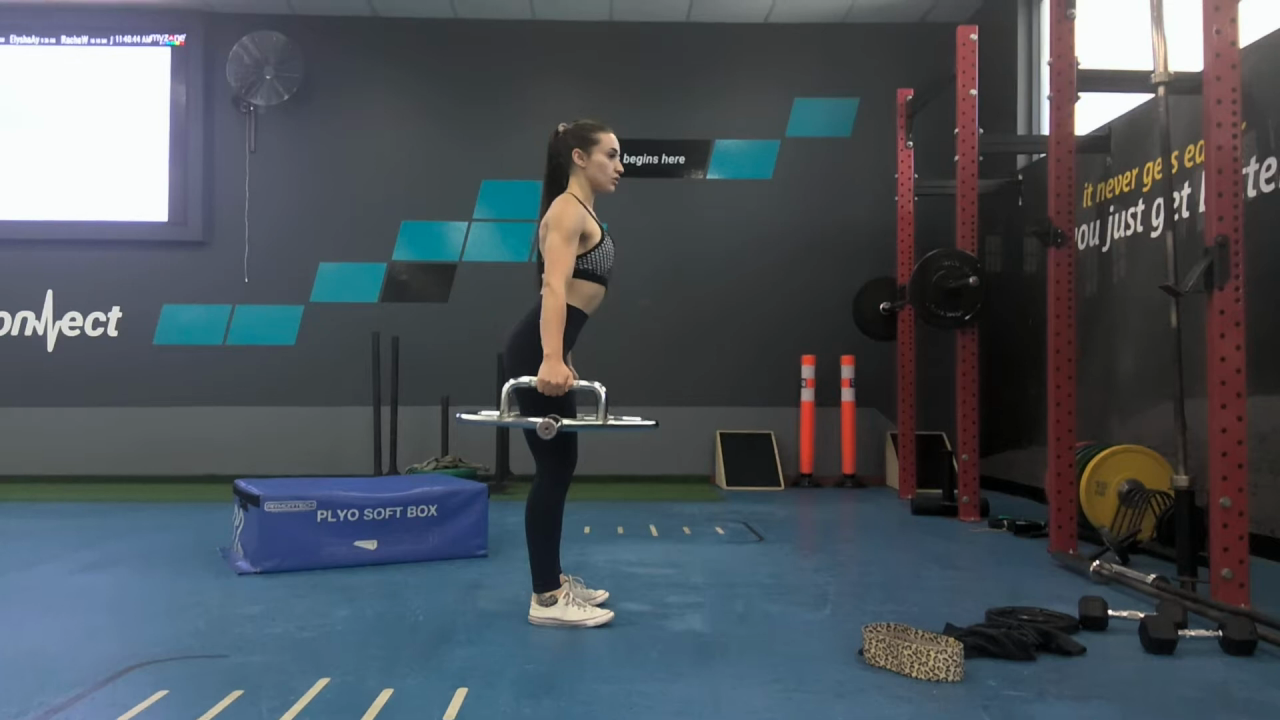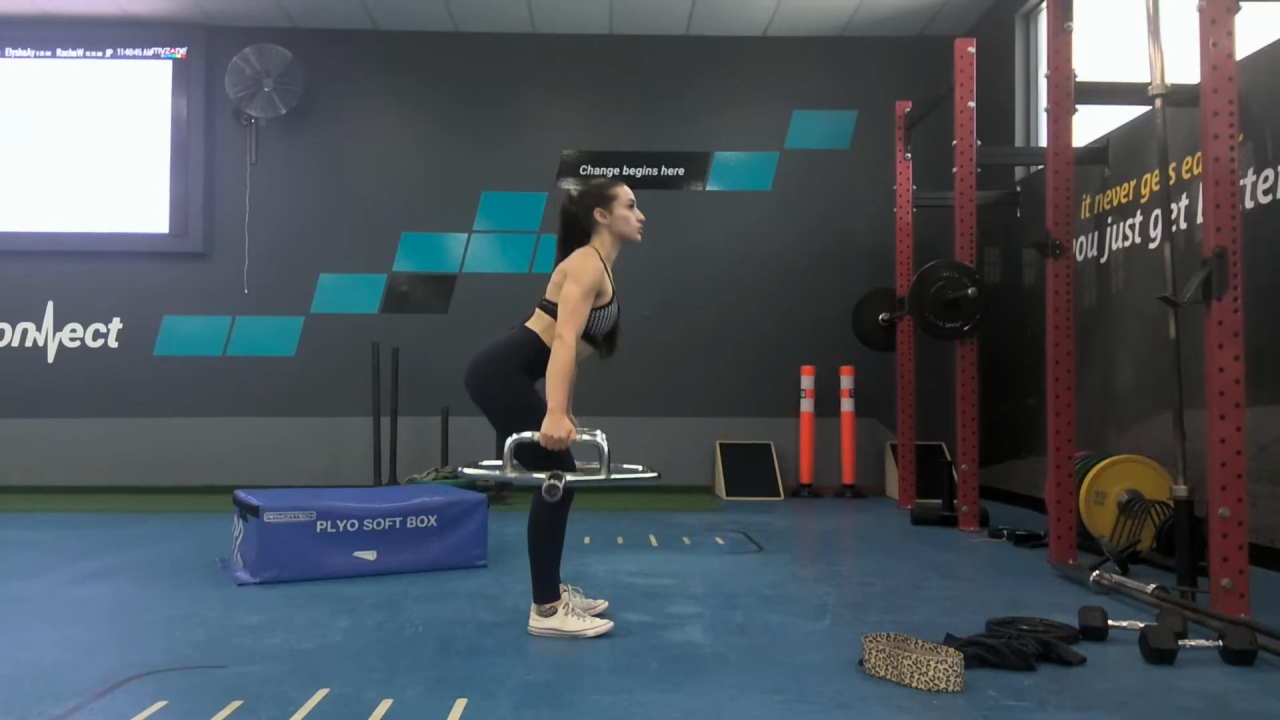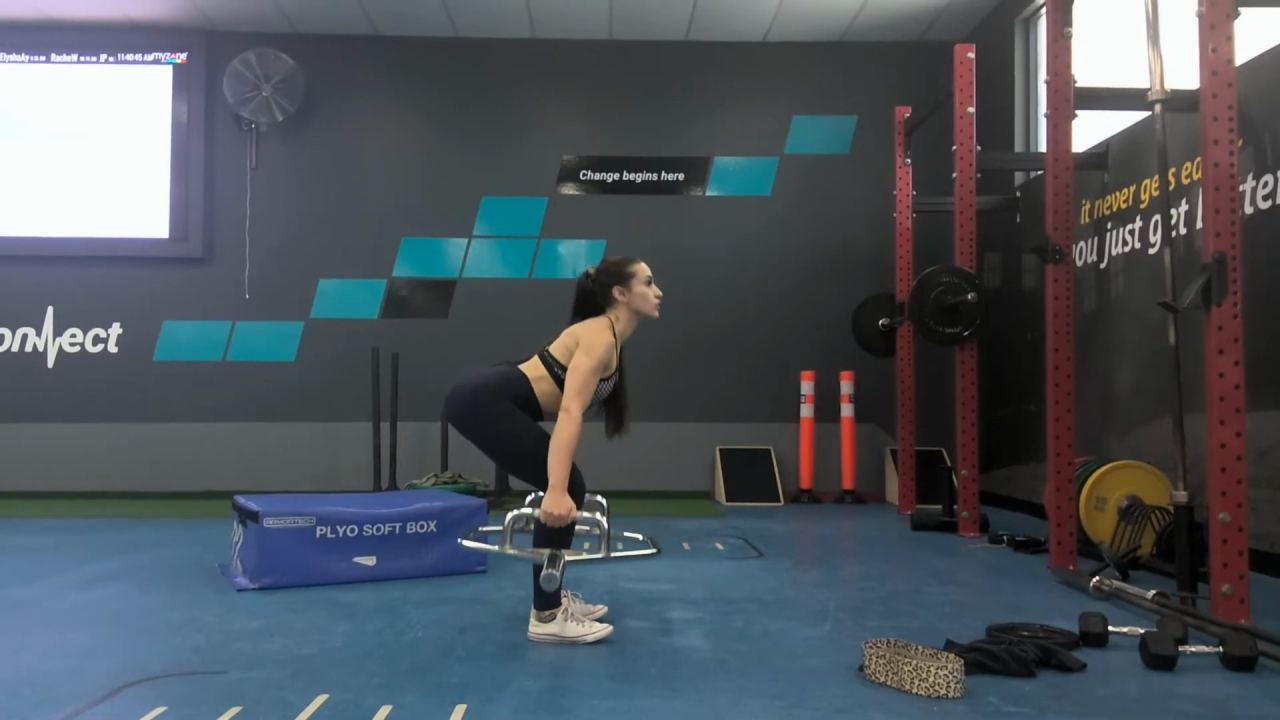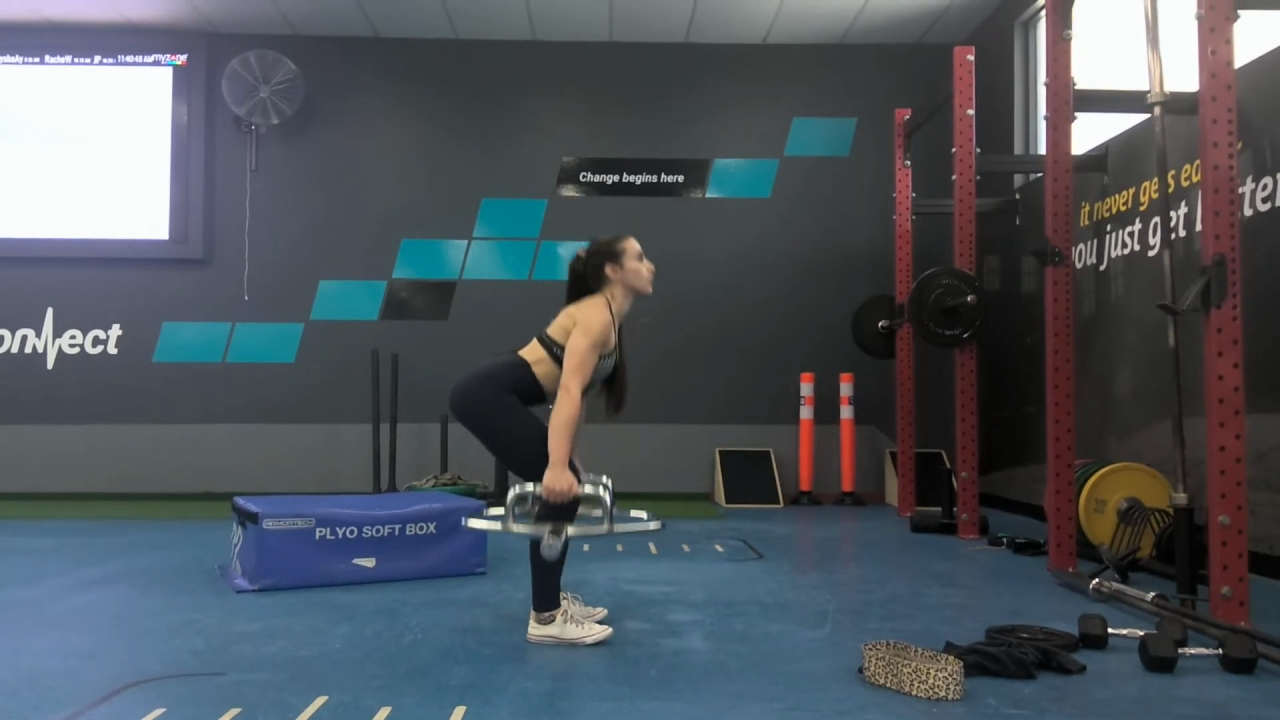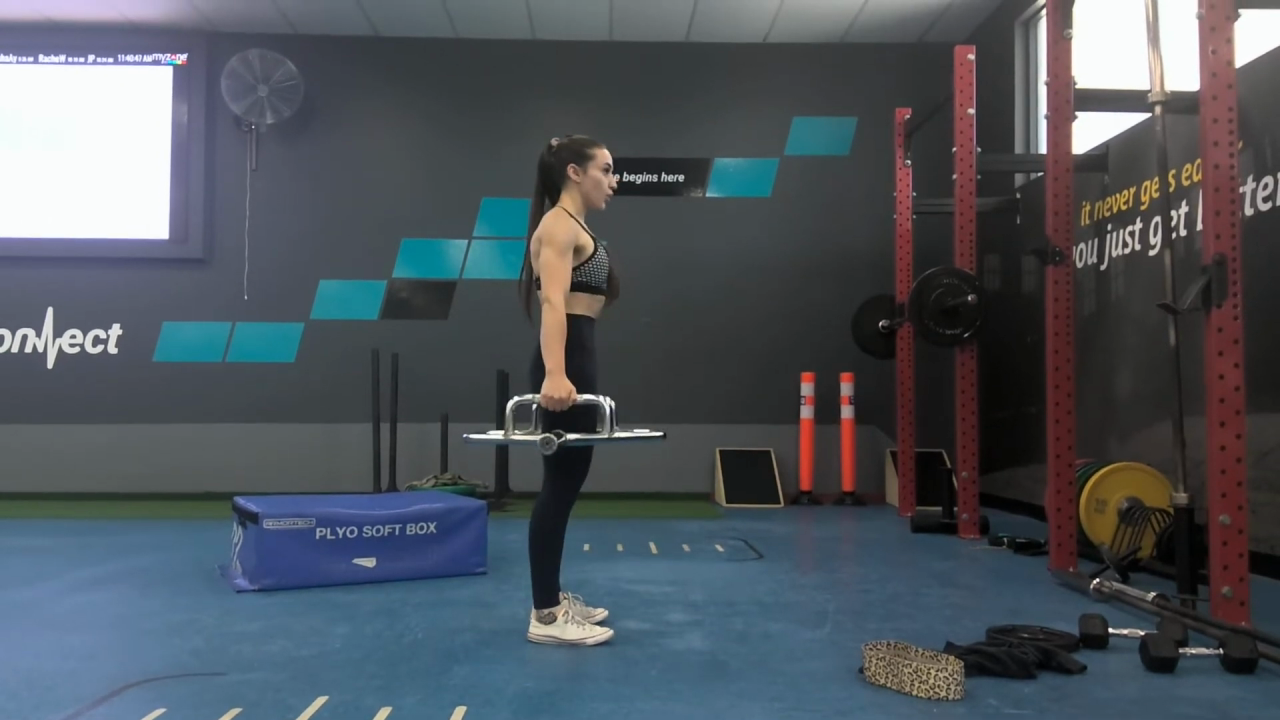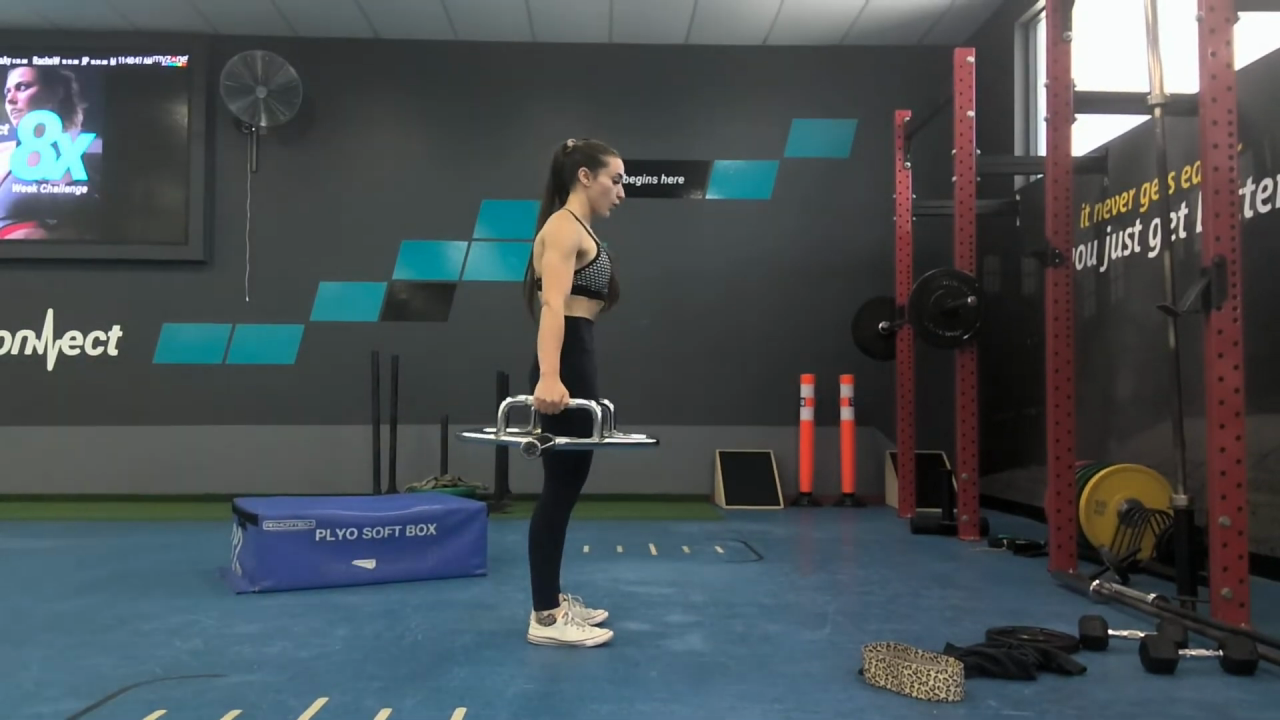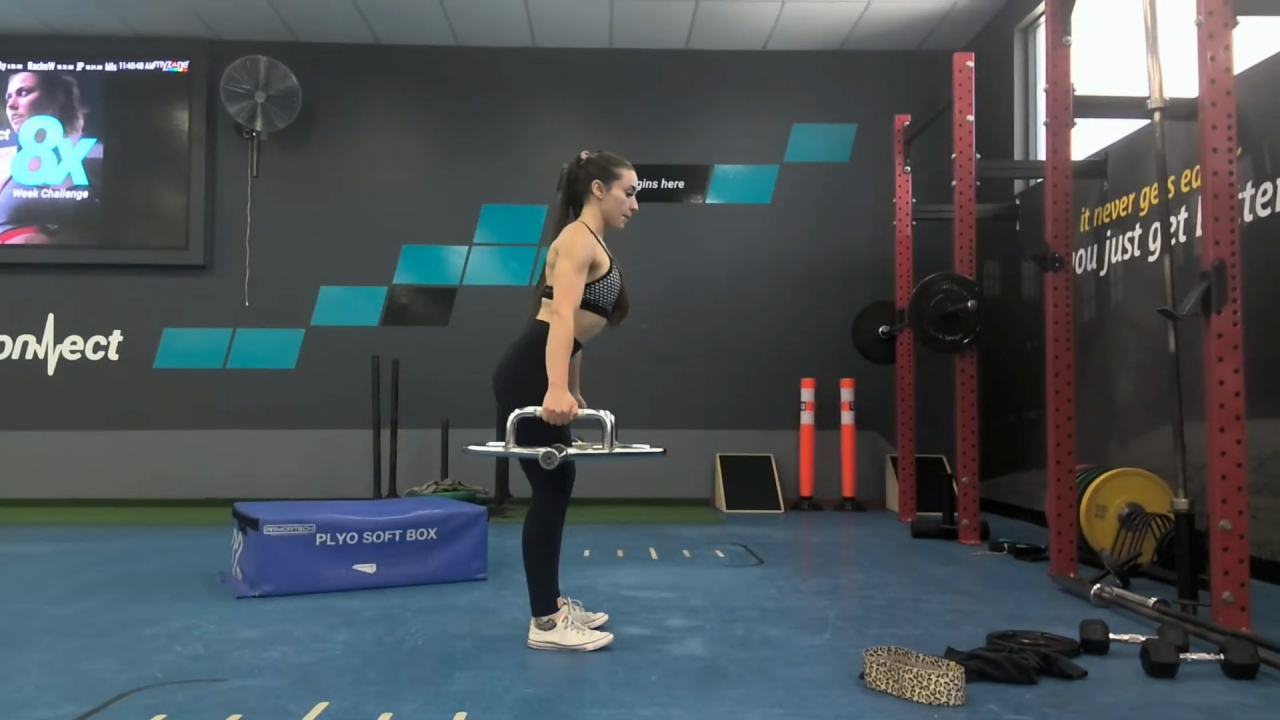
dt=0.7s
person 1, frame 1
left shoulder: (579, 210)
right shoulder: (568, 210)
right elbow: (554, 289)
left wrist: (560, 358)
right wrist: (552, 359)
left hip: (547, 349)
right hip: (539, 351)
left knee: (560, 465)
right knee: (554, 468)
left ankle: (553, 581)
right ankle: (547, 600)
person 1, frame 2
left shoulder: (598, 267)
right shoulder: (587, 264)
left elbow: (570, 345)
right elbow: (564, 340)
left wrist: (564, 412)
right wrist: (554, 415)
left hip: (505, 374)
right hip: (499, 374)
left knee: (558, 478)
right knee: (555, 478)
left ankle: (552, 591)
right ankle: (547, 611)
person 1, frame 3
left shoulder: (605, 337)
right shoulder: (600, 337)
left elbow: (569, 410)
right elbow: (569, 413)
left wrist: (561, 484)
right wrist: (556, 492)
left hip: (487, 401)
right hip: (482, 403)
left knee: (568, 487)
right knee: (566, 495)
left ankle: (552, 596)
right ankle: (547, 615)
person 1, frame 4
left shoulder: (607, 318)
right shoulder: (597, 315)
left elbow: (573, 393)
right elbow: (568, 392)
left wrist: (570, 463)
right wrist: (557, 468)
left hip: (494, 396)
right hip: (486, 396)
left knee: (564, 492)
right knee: (559, 495)
left ankle: (551, 599)
right ankle: (545, 619)
person 1, frame 5
left shoulder: (572, 226)
right shoulder: (560, 224)
right elbow: (554, 304)
right wrist: (555, 375)
left hip: (574, 360)
right hip: (565, 362)
left knee: (565, 483)
right knee: (561, 485)
left ankle: (552, 598)
right ankle: (546, 616)
person 1, frame 6
left shoulder: (577, 228)
right shoulder: (564, 227)
right elbow: (553, 306)
right wrist: (549, 378)
left hip: (575, 362)
right hip: (564, 364)
left knee: (567, 484)
right knee: (560, 486)
left ankle: (553, 601)
right ankle: (546, 618)
person 1, frame 7
left shoulder: (590, 242)
right shoulder: (579, 239)
right elbow: (561, 317)
left wrist: (572, 391)
right wrist: (556, 390)
left hip: (540, 374)
right hip: (529, 375)
left knee: (557, 488)
right knee: (550, 491)
left ankle: (552, 603)
right ankle: (545, 623)
